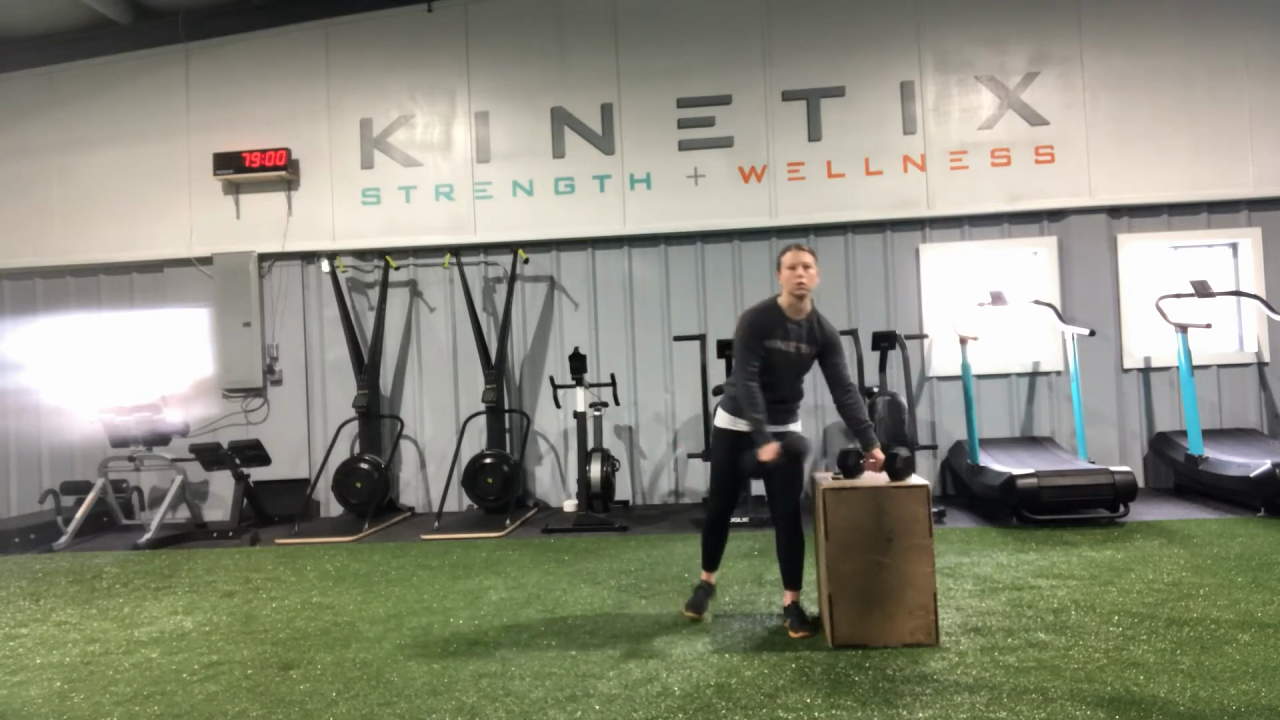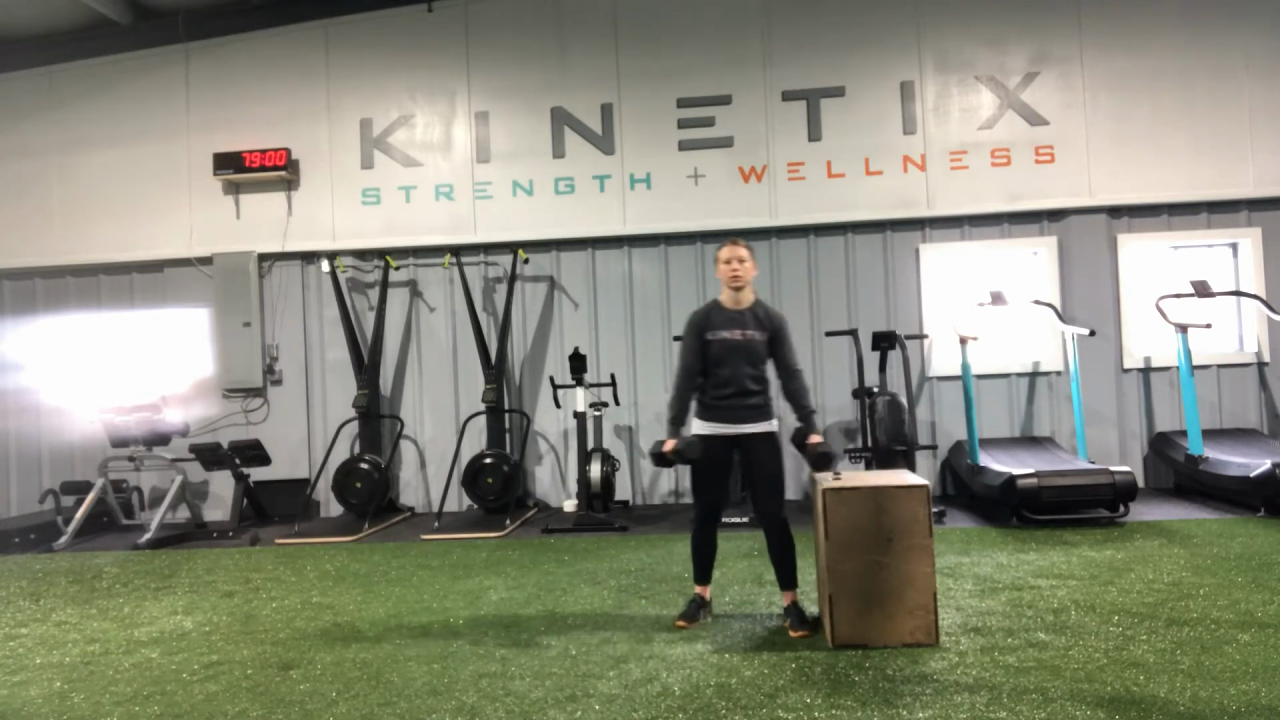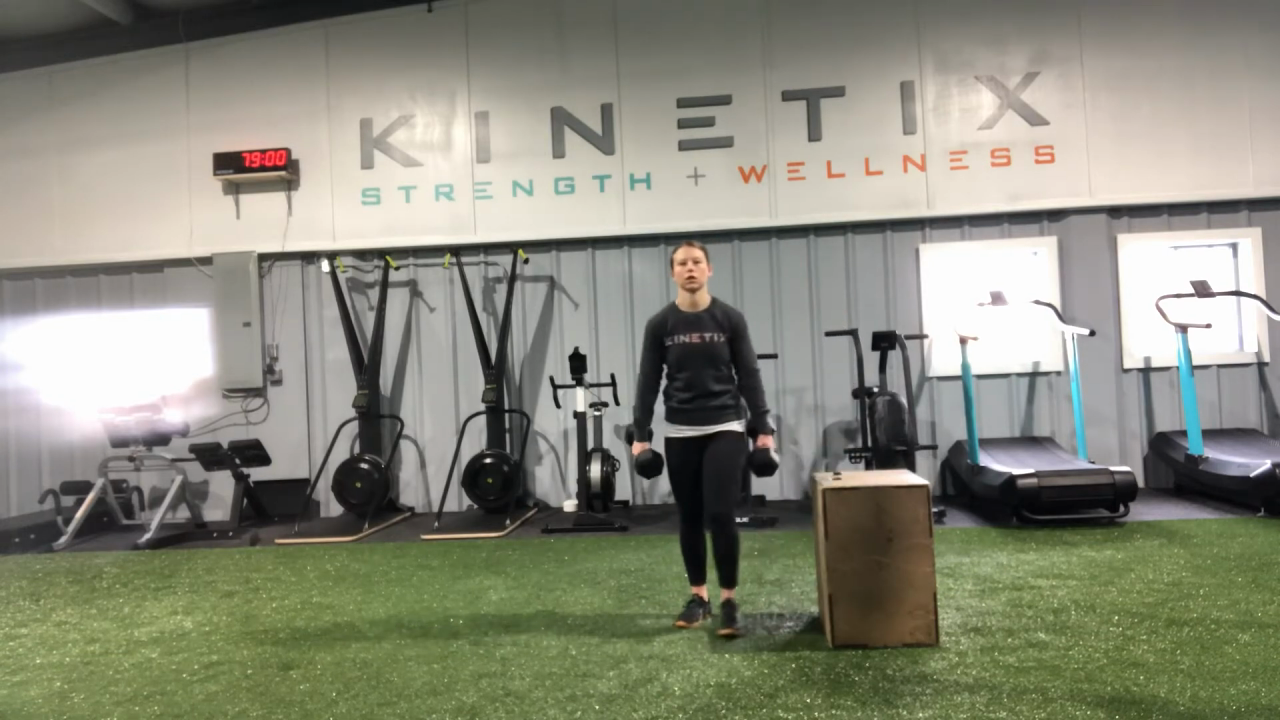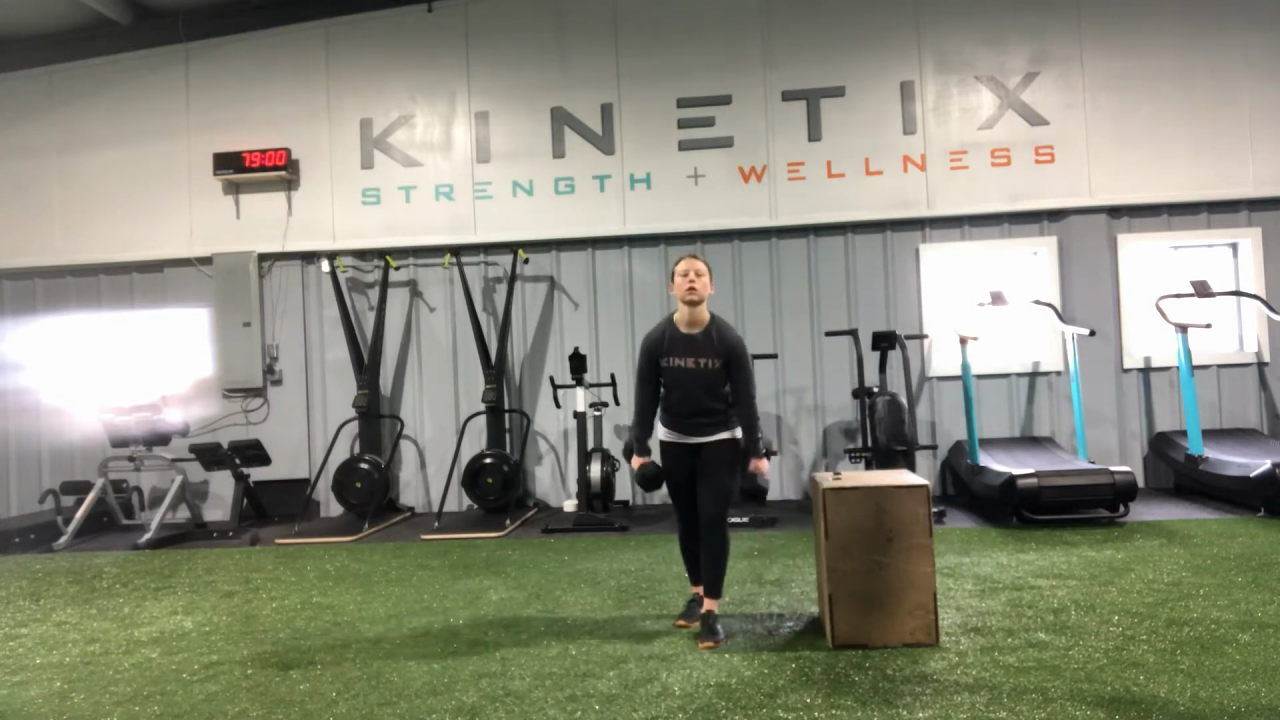
dt=0.4s
person 1, frame 1
left shoulder: (823, 331)
right shoulder: (755, 319)
left elbow: (843, 389)
right elbow: (746, 380)
left wrist: (870, 442)
right wrist: (761, 439)
left hip: (784, 424)
right hip: (736, 422)
left knee: (788, 514)
right knee: (721, 505)
left ankle: (792, 603)
right ankle: (707, 581)
person 1, frame 2
left shoulder: (771, 320)
right shoulder: (701, 320)
left elbow: (791, 376)
right elbow: (687, 377)
left wrist: (811, 427)
right wrist: (674, 431)
left hip: (759, 428)
right hip: (710, 429)
left knee: (772, 516)
right knee: (706, 515)
left ankle: (791, 603)
right ankle: (701, 596)
person 1, frame 3
left shoulder: (730, 319)
right shoulder: (660, 324)
left elbow: (749, 375)
right elbow: (648, 380)
left wrist: (763, 427)
right wrist: (640, 433)
left hip: (726, 427)
right hip: (680, 431)
left knee: (721, 515)
right knee: (690, 516)
left ankle: (728, 600)
right ankle: (699, 596)
person 1, frame 4
left shoulder: (728, 340)
right shoulder: (656, 340)
left elbow: (744, 398)
right elbow: (647, 396)
left wrist: (756, 451)
right wrist: (639, 447)
left hip: (721, 438)
right hip: (675, 439)
left knee: (713, 520)
right knee: (688, 521)
left ankle: (711, 611)
right ankle: (697, 594)
